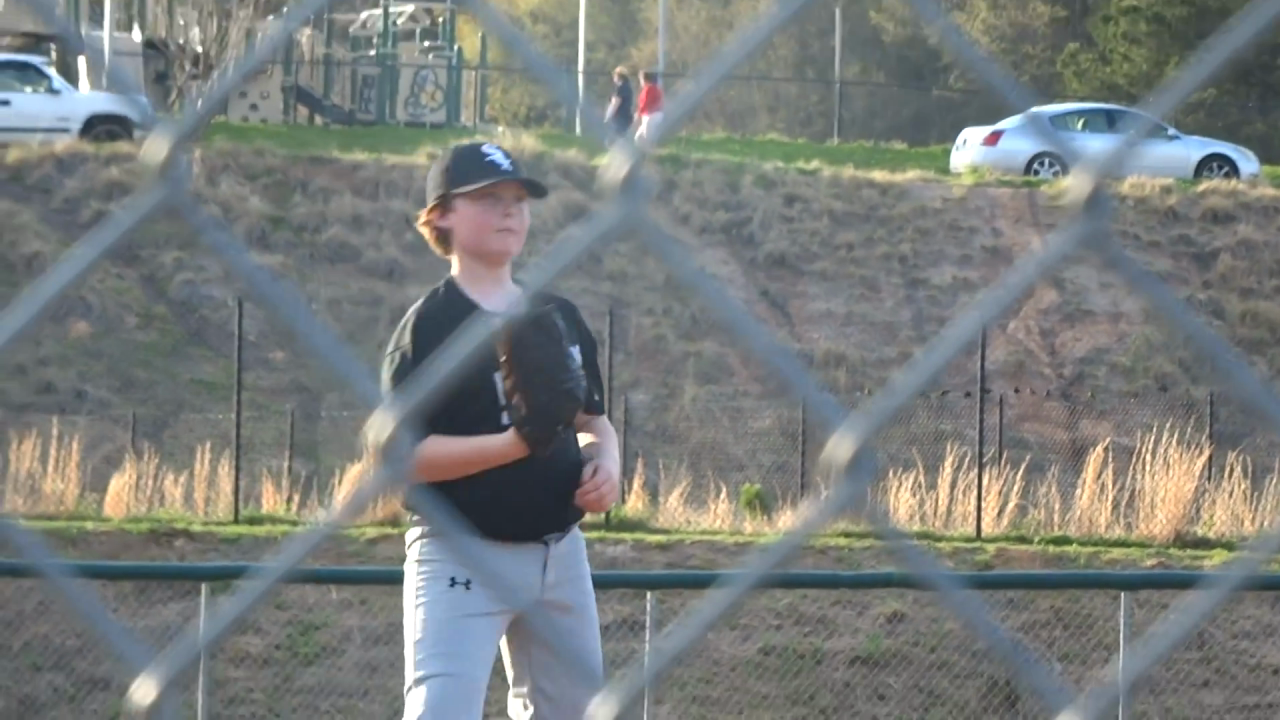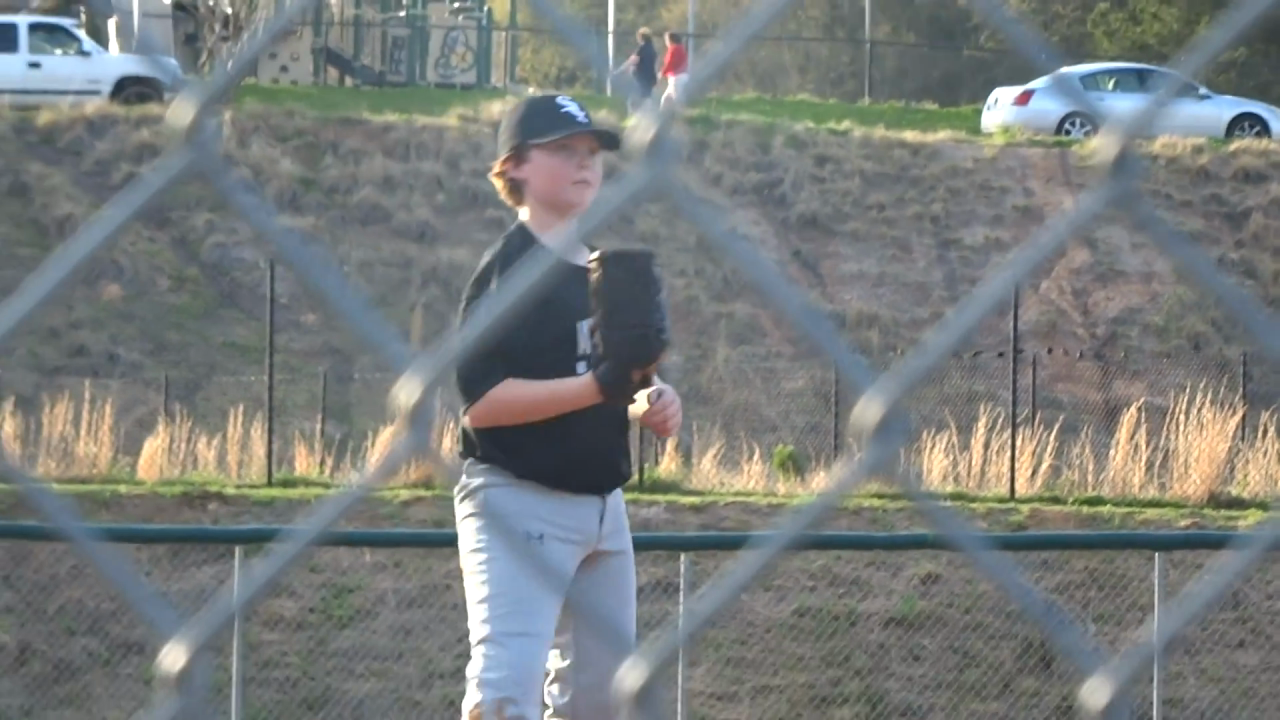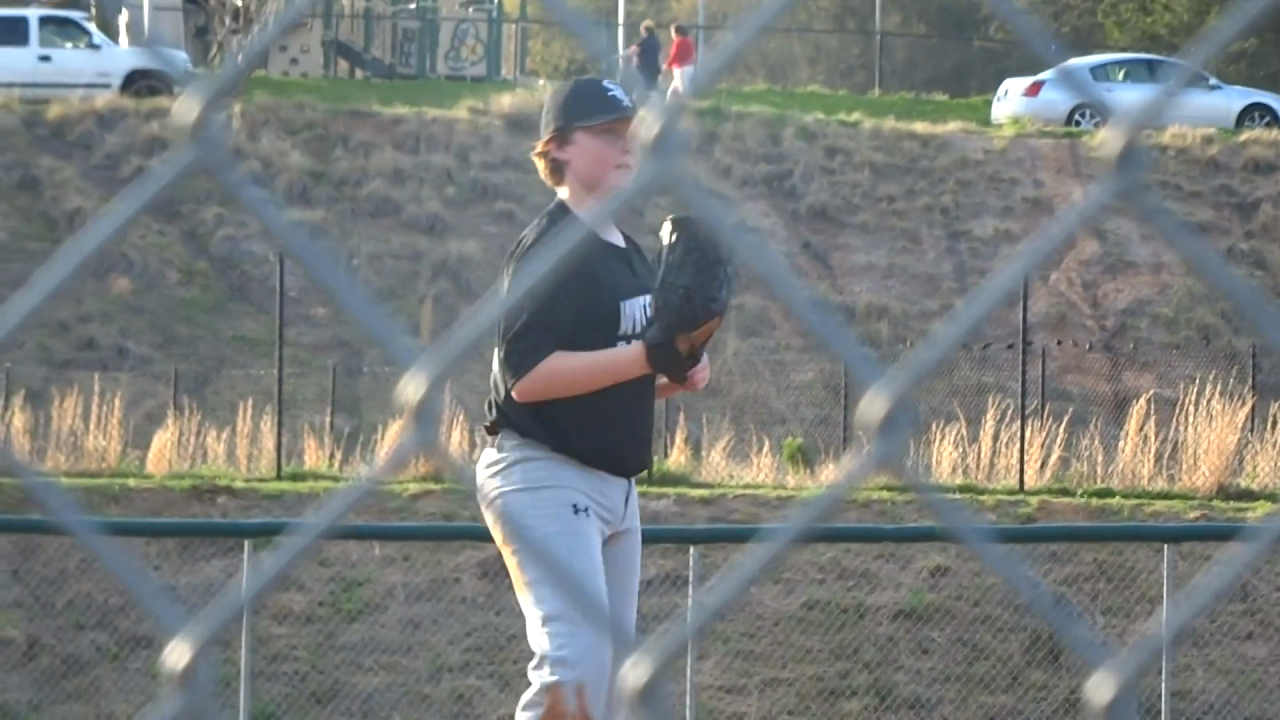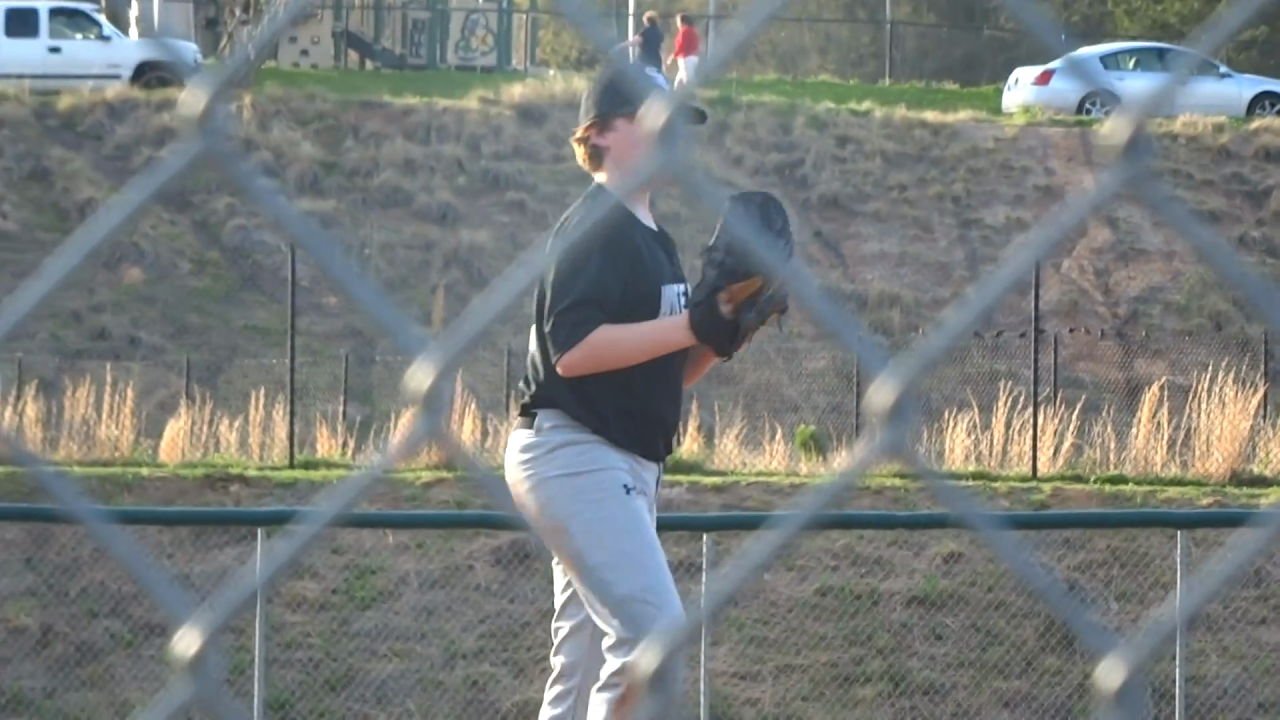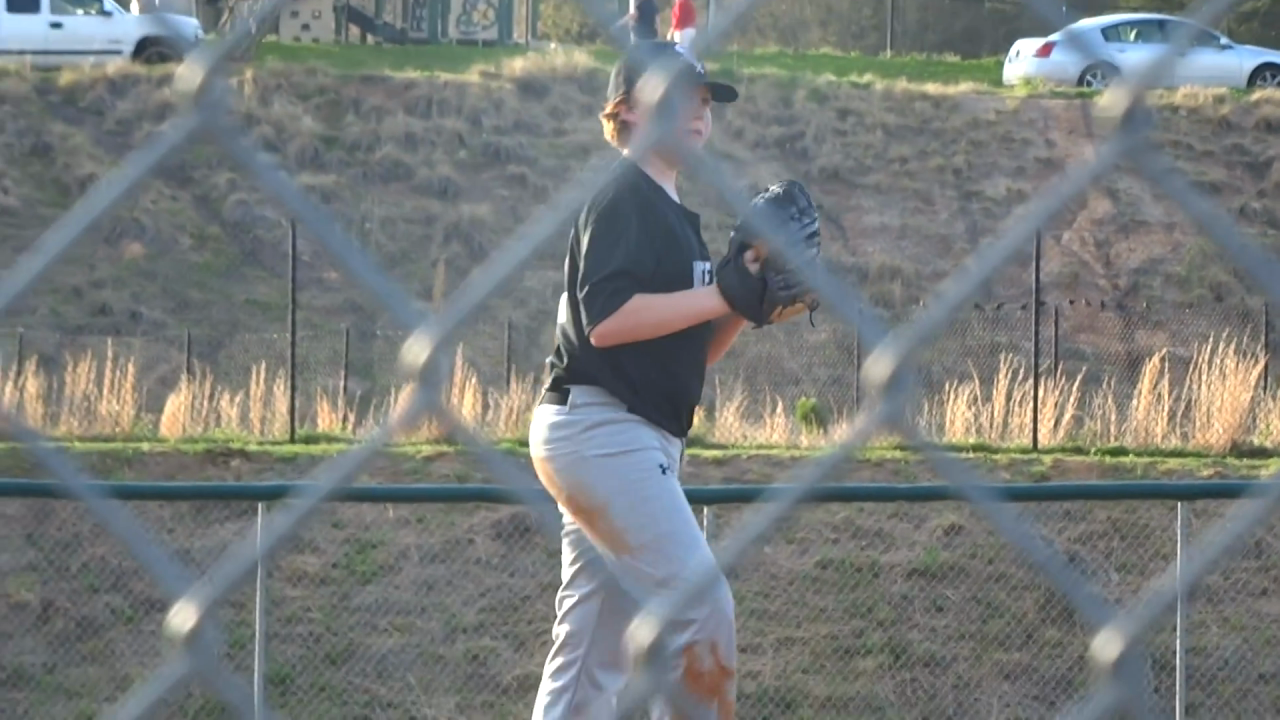
dt=0.1s
person 1, frame 1
left shoulder: (559, 315)
right shoulder: (429, 326)
left elbow: (593, 419)
right elbow: (407, 459)
left wrist: (606, 464)
right wrist: (520, 441)
left hip: (561, 552)
right hip: (461, 560)
person 1, frame 2
right shoulder: (509, 271)
right elbow: (478, 405)
left wrist: (660, 404)
right wrist: (598, 386)
left hip: (601, 508)
right hip: (515, 504)
person 1, frame 3
left shoulder: (633, 255)
right shoulder: (549, 246)
right elbow: (527, 377)
left wrist: (682, 368)
right wrist: (648, 359)
left hip: (615, 490)
right hip: (541, 480)
right knee: (576, 663)
person 1, frame 4
left shoulder: (655, 239)
right shoulder: (595, 227)
right elbow: (574, 349)
left wrist: (713, 333)
right wrist: (693, 324)
left hip: (624, 467)
right hip: (573, 457)
left knee: (592, 657)
right knee: (653, 635)
person 1, frame 5
left shoulder: (677, 213)
right shoulder: (623, 199)
left elbow: (685, 348)
right elbow: (607, 322)
left wrist: (738, 310)
right wrist: (724, 295)
left hip: (634, 442)
right hip: (601, 433)
left knee: (595, 633)
right knee: (702, 610)
